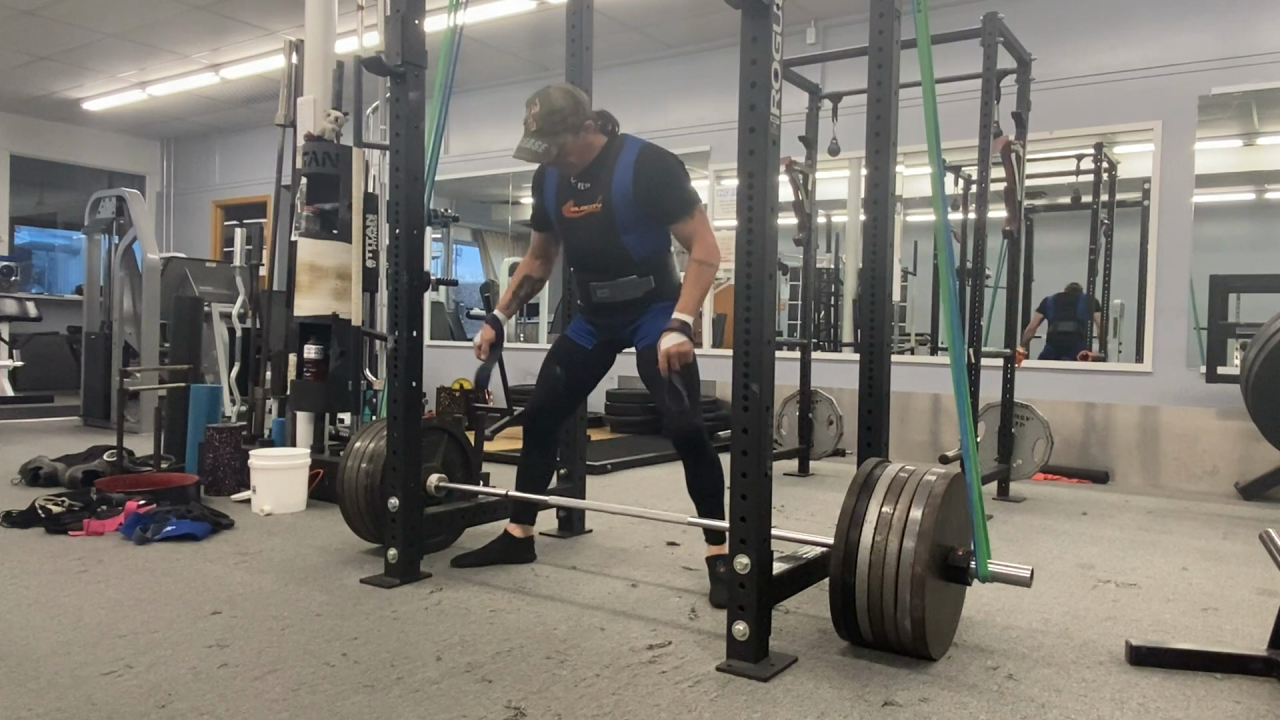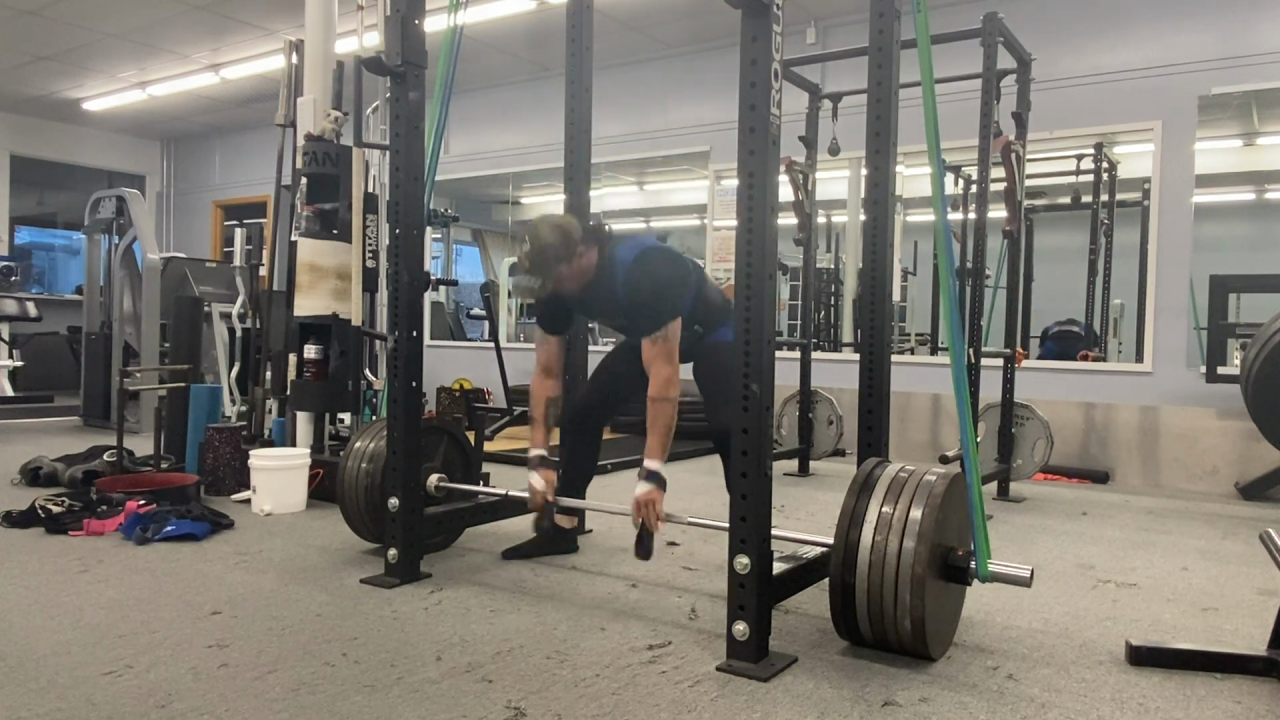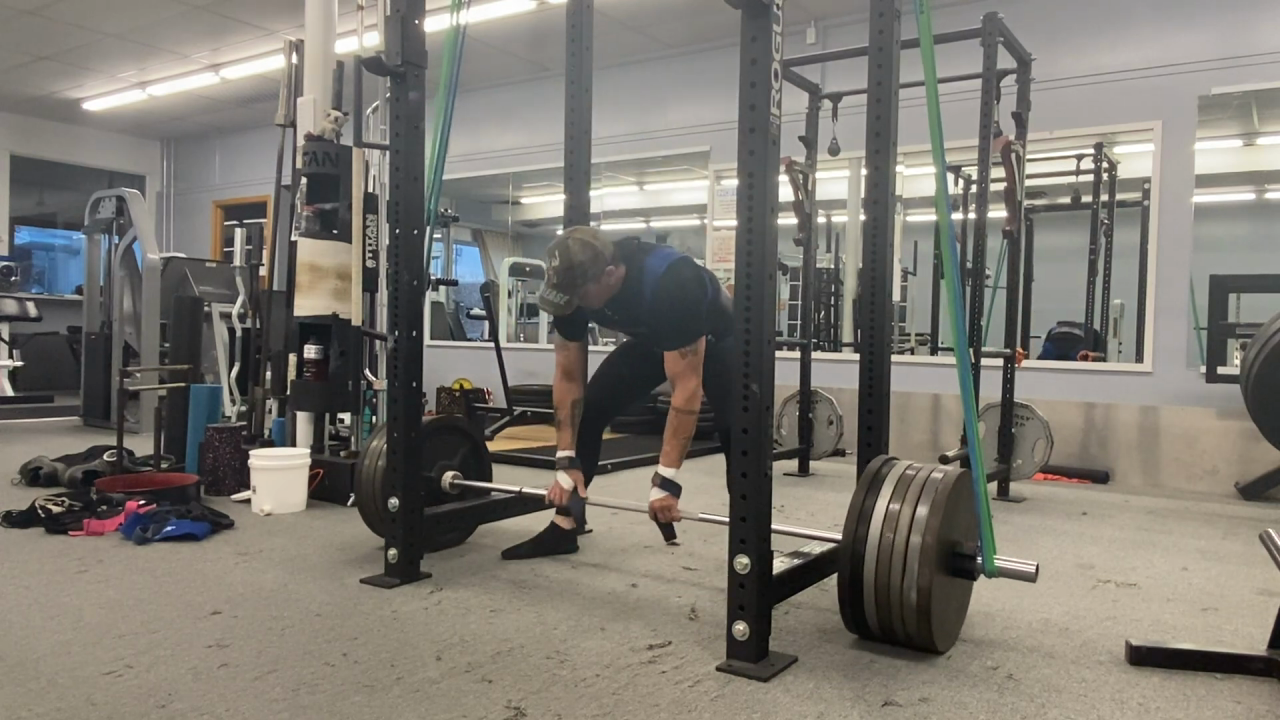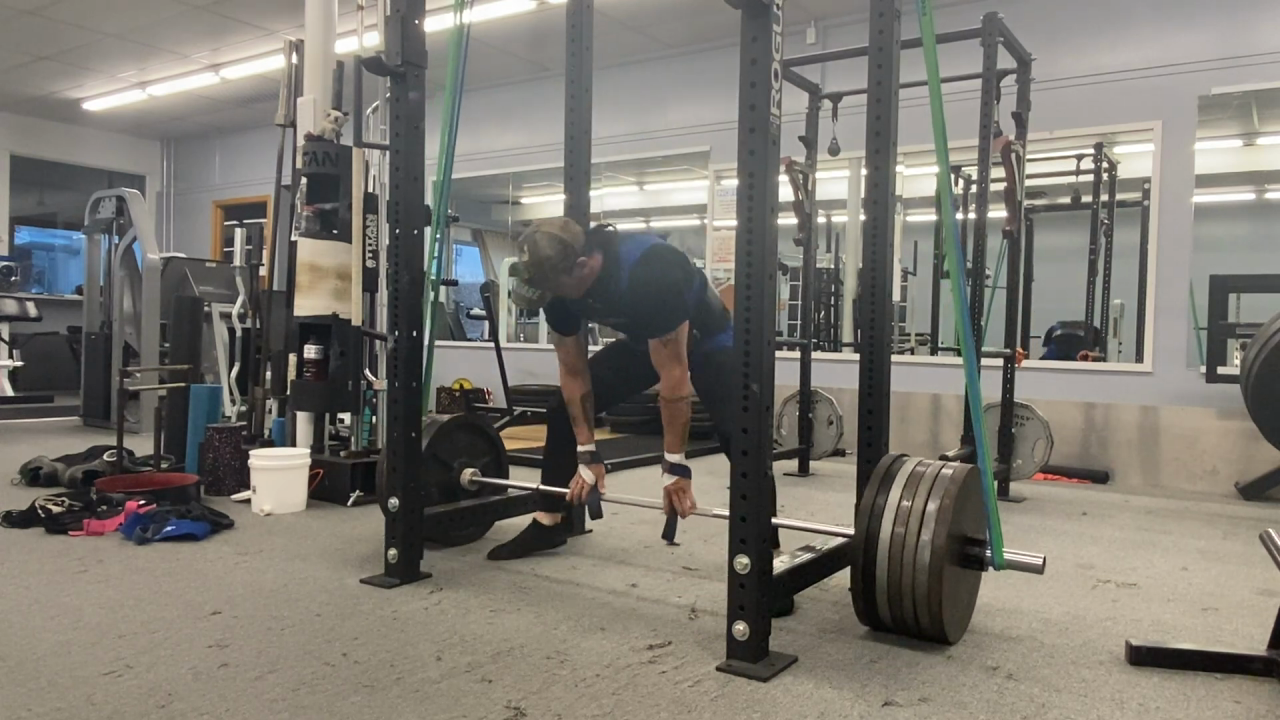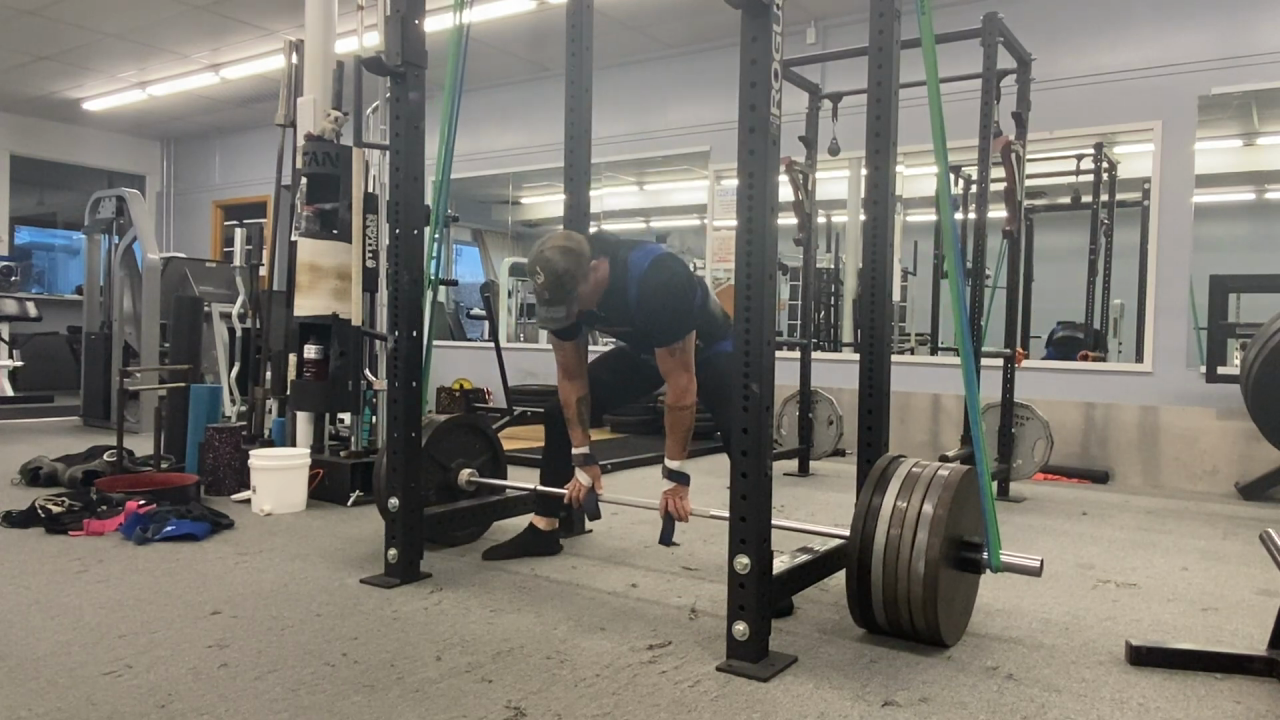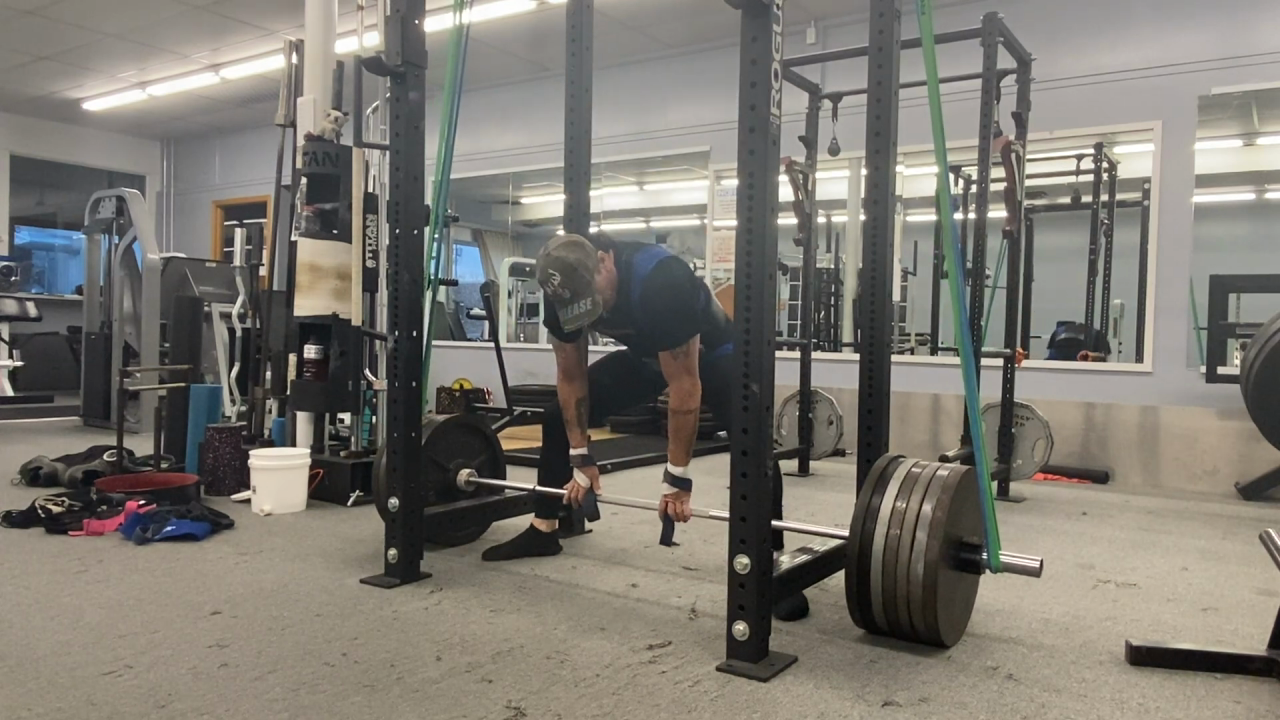
dt=0.7s
person 1, frame 1
left shoulder: (649, 166)
right shoulder: (549, 180)
left elbow: (704, 248)
right elbow: (539, 258)
left wrist: (681, 324)
right wrist: (498, 317)
left hip: (653, 312)
right hip: (593, 316)
left knee: (685, 429)
right knee: (539, 417)
left ankle: (721, 556)
right ankle: (518, 536)
person 1, frame 2
left shoulder: (645, 271)
right shoulder: (554, 283)
left elbow: (663, 376)
right elbow: (547, 373)
left wrist: (652, 474)
right wrist: (540, 458)
left hip: (708, 330)
right hip: (645, 333)
left knee: (725, 428)
right knee: (584, 411)
right ankle: (562, 527)
person 1, frame 3
left shoulder: (671, 280)
right shoulder: (574, 287)
left elbow: (686, 387)
right elbow: (568, 376)
left wrist: (666, 480)
right wrist: (566, 462)
left hip: (715, 337)
right hip: (651, 340)
left knee: (734, 427)
right knee: (587, 410)
right ankle: (564, 527)
person 1, frame 4
left shoulder: (649, 272)
right shoulder: (558, 285)
left elbow: (673, 374)
right elbow: (574, 372)
left wrist: (675, 466)
right wrist: (587, 456)
left hip: (705, 337)
right hip: (641, 340)
left knee: (736, 433)
right knee: (564, 413)
right ankle: (547, 526)
person 1, frame 5
left shoulder: (657, 279)
right shoulder: (562, 288)
left elbow: (680, 383)
right elbow: (571, 376)
left wrist: (675, 475)
right wrist: (582, 459)
left hip: (707, 348)
right hip: (640, 349)
right knee: (560, 415)
right ankle: (543, 529)
person 1, frame 6
left shoulder: (663, 281)
right shoulder: (564, 292)
left elbow: (684, 386)
right elbow: (571, 377)
left wrist: (677, 479)
right wrist: (580, 461)
left hip: (709, 352)
right hip: (643, 354)
right knee: (558, 418)
right ankle: (543, 532)
